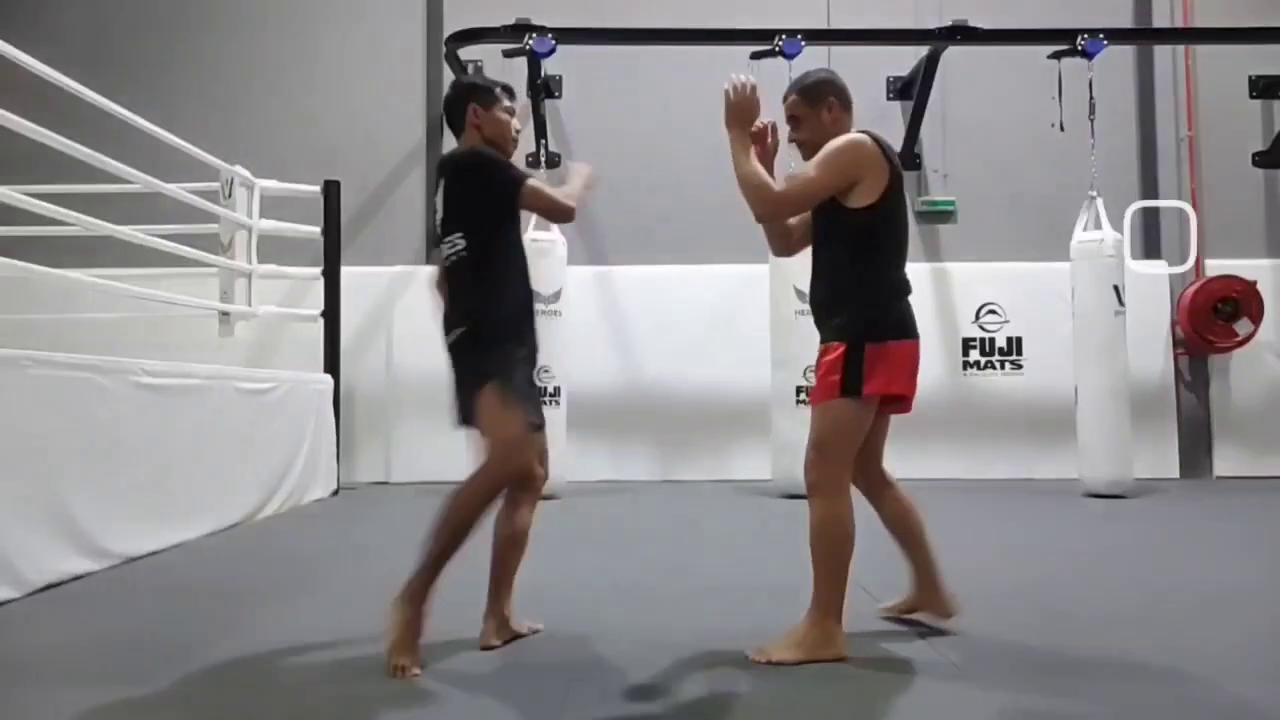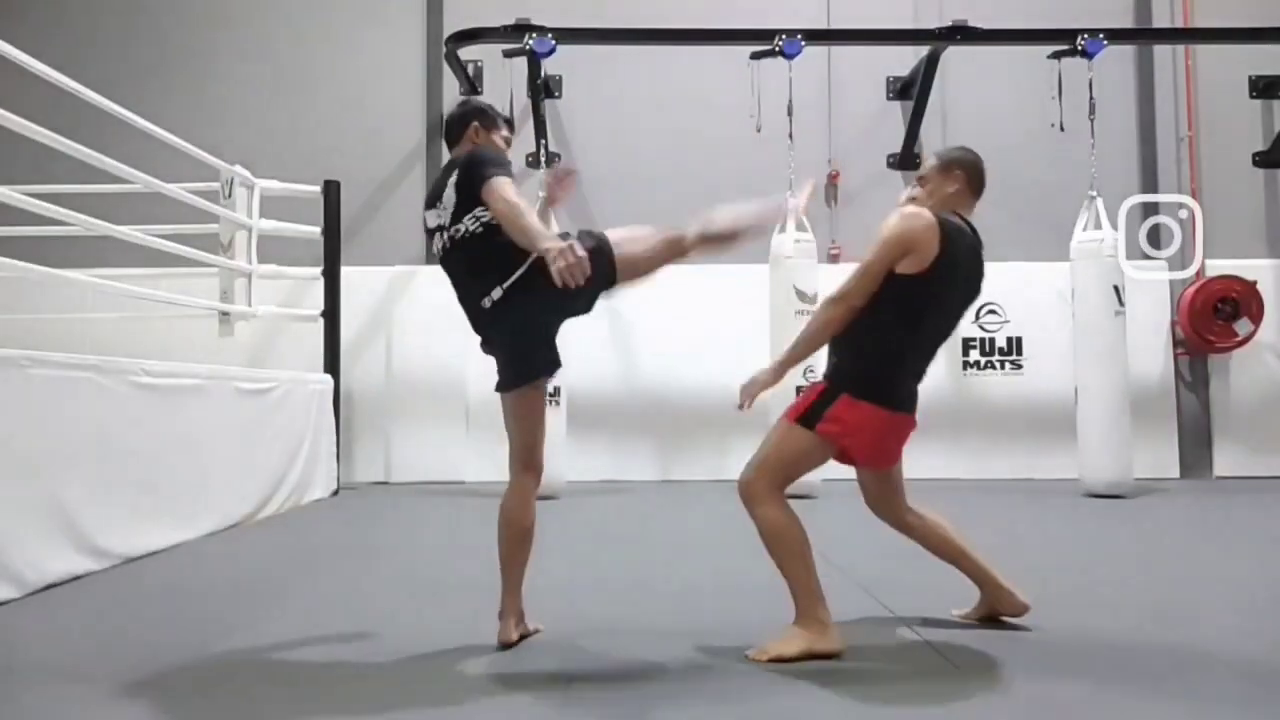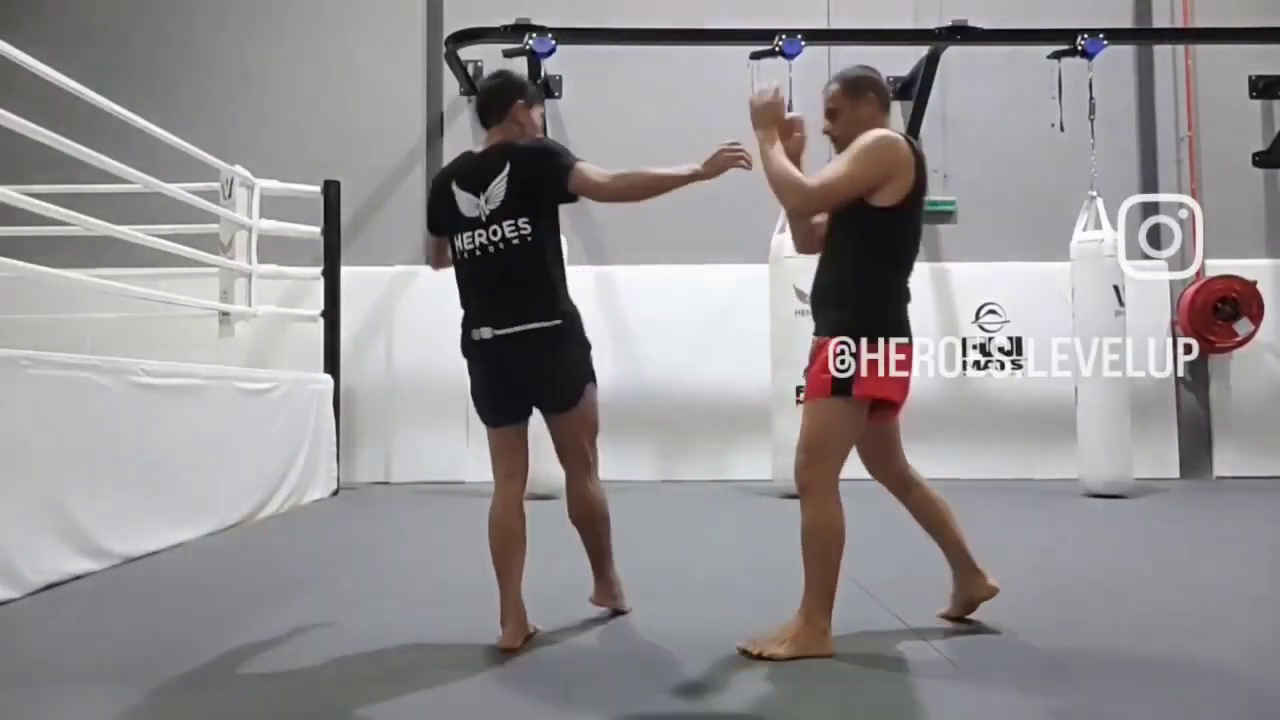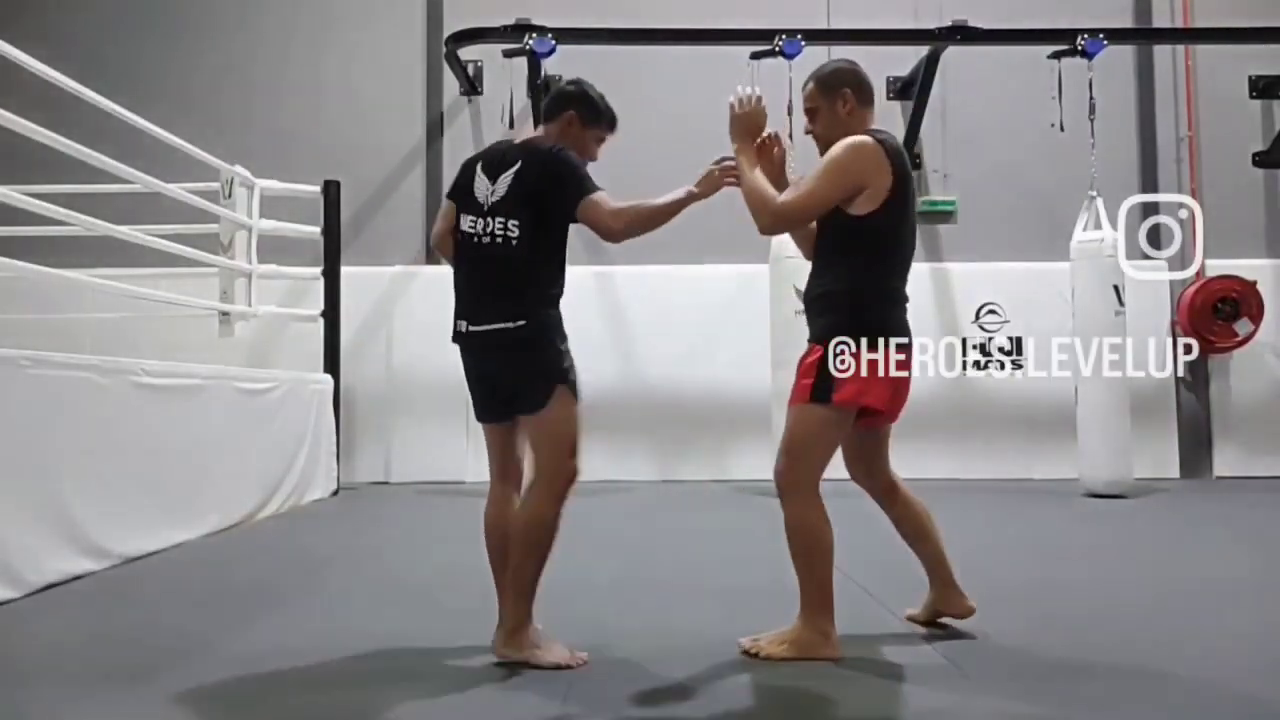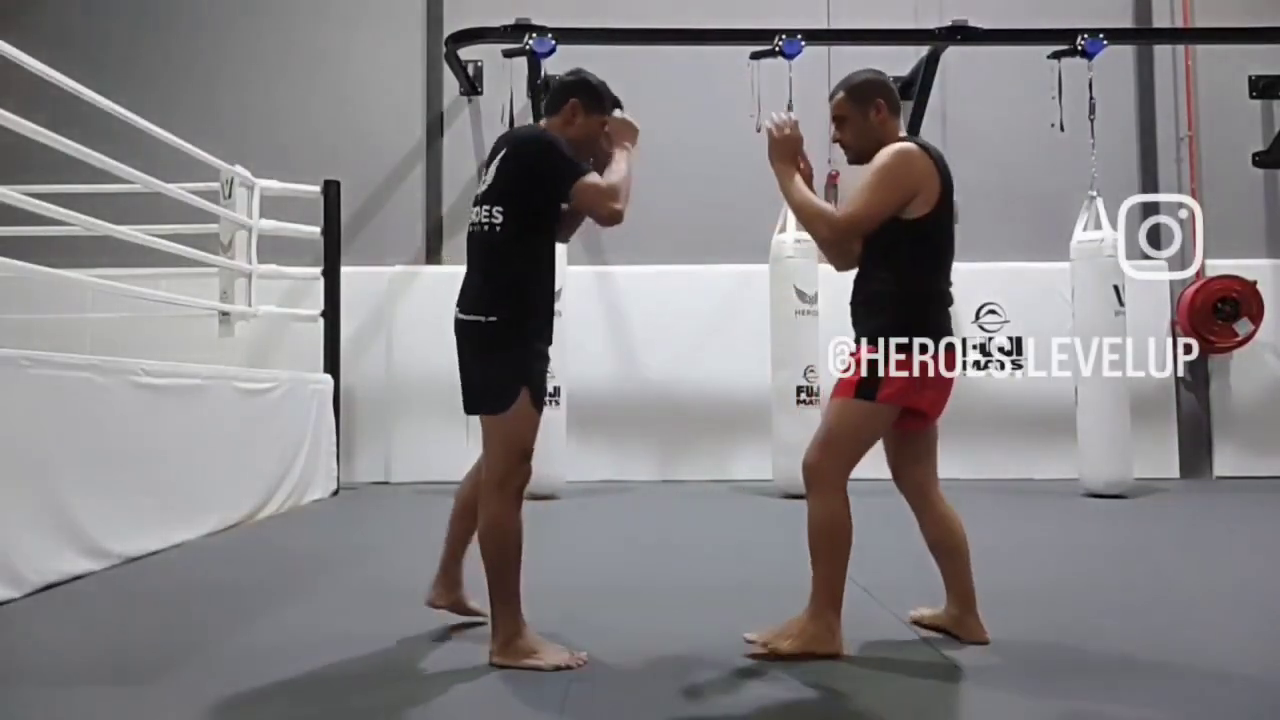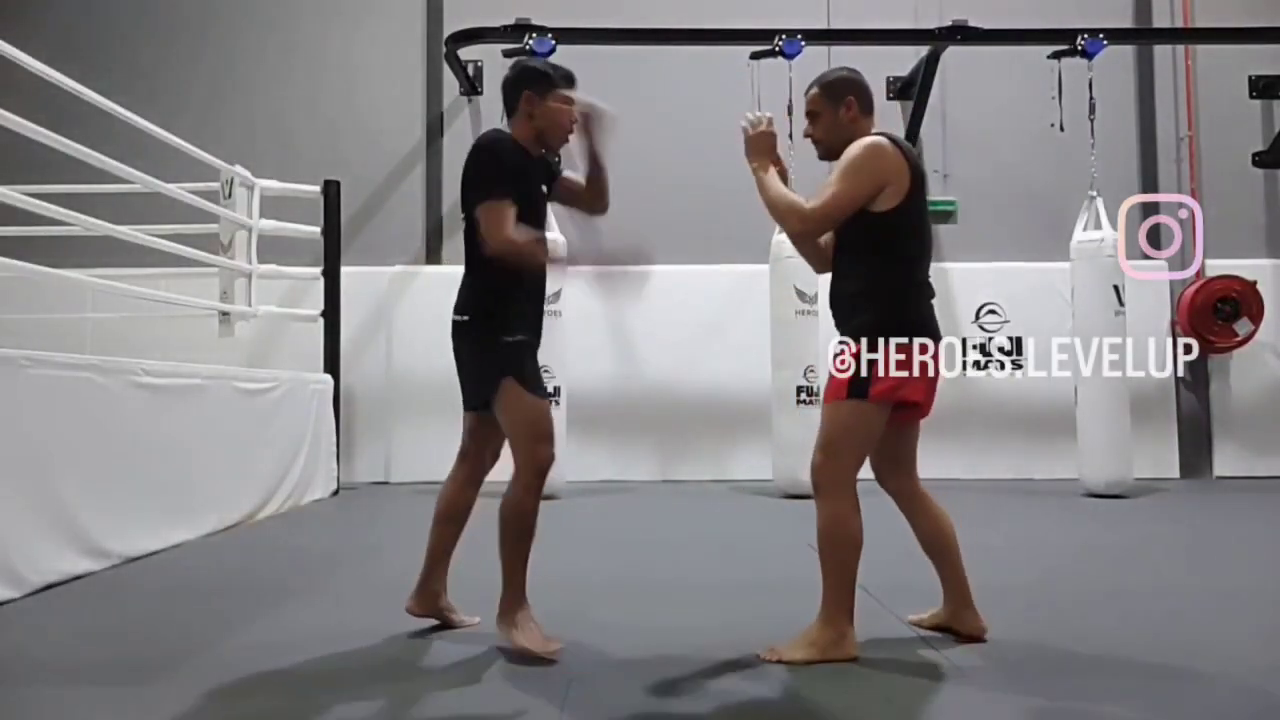
dt=0.4s
person 1, frame 1
left shoulder: (460, 181)
right shoulder: (480, 166)
left elbow: (448, 274)
right elbow: (561, 208)
right wrist: (578, 178)
left hip: (498, 344)
right hip: (489, 336)
left knee: (531, 475)
right knee: (500, 469)
left ankle: (497, 615)
right ankle: (414, 599)
person 1, frame 2
left shoulder: (431, 206)
right shoulder: (482, 163)
right elbow: (505, 206)
left wrist: (539, 209)
right wrist: (549, 247)
left hip: (504, 323)
right hip: (540, 284)
left knee: (524, 471)
right knee: (678, 238)
left ankle: (510, 616)
right ankle: (789, 204)
person 1, frame 3
left shoulder: (448, 180)
right shoulder: (536, 156)
left elbow: (438, 256)
right elbow: (611, 187)
right wrist: (700, 170)
left hip: (485, 344)
right hip: (549, 333)
left knee: (509, 480)
right knee: (581, 468)
left ankle: (513, 619)
right ankle: (606, 585)
person 1, frame 4
left shoulder: (481, 162)
right shoulder: (555, 163)
left elbow: (442, 242)
right elbow: (615, 224)
right wrist: (692, 192)
left hip: (476, 334)
right hip: (526, 334)
left knee: (504, 479)
right knee: (556, 471)
left ankle: (511, 620)
right ankle: (517, 631)
person 1, frame 5
left shoulder: (516, 149)
right shoulder: (540, 146)
left elbow: (556, 222)
right elbow: (610, 208)
left wrist: (606, 157)
right wrist: (622, 148)
left hip: (490, 324)
right hip: (506, 330)
left knee: (497, 465)
right knee: (509, 476)
left ankle: (447, 582)
right ankle: (509, 636)
person 1, frame 6
left shoulder: (535, 159)
right shoulder: (495, 151)
left elbow: (595, 202)
right elbow: (499, 238)
left wrist: (592, 139)
left hip: (513, 332)
right hip: (491, 331)
left knee: (475, 461)
right knee: (537, 452)
left ankle: (429, 593)
right ankle: (514, 608)
person 2, frame 1
left shoulder: (854, 150)
right shoulder: (846, 166)
left elbow: (773, 201)
right elbow: (786, 237)
left wrist: (736, 141)
right wrist: (762, 164)
left hip: (863, 339)
right hip: (877, 336)
left knee: (824, 480)
right knee: (863, 472)
left ankle: (823, 632)
right ankle: (929, 586)
person 2, frame 2
left shoulder: (915, 222)
right shoulder: (967, 251)
left elbow: (845, 301)
left wrist: (777, 367)
left hip: (854, 389)
right hip: (891, 396)
left knee: (758, 485)
right knee: (894, 509)
left ankle: (814, 626)
right ankle: (998, 592)
person 2, frame 3
left shoulder: (885, 147)
right shoulder: (873, 164)
left elbow: (801, 199)
right elbow: (809, 237)
left wrist: (767, 138)
right wrist: (790, 156)
left hip: (857, 339)
right hip: (870, 339)
left knee: (815, 475)
right knee: (891, 469)
left ankle: (813, 627)
right ankle: (969, 577)
person 2, frame 4
left shoulder: (858, 153)
right shoulder: (877, 161)
left elbow: (770, 220)
right elbow: (817, 244)
left wrist: (742, 147)
right wrist: (777, 176)
left hip: (850, 346)
right hip: (878, 344)
left knee: (795, 478)
right knee: (875, 475)
left ankle: (815, 630)
right ankle: (946, 592)
person 2, frame 5
left shoulder: (905, 159)
right shoulder: (894, 172)
left elbow: (832, 229)
right elbow: (843, 253)
left wrist: (782, 170)
right wrist: (805, 186)
left hip: (899, 346)
right hip: (914, 346)
left knee: (823, 469)
right knee: (918, 483)
left ankle: (821, 623)
right ankle: (963, 612)
person 2, frame 6
left shoulder: (874, 154)
right shoulder: (871, 169)
left elbow: (804, 222)
right elbow: (825, 256)
left wrist: (759, 167)
right wrist: (777, 185)
left hip: (887, 343)
right hip: (901, 343)
left knee: (831, 475)
right knee: (900, 479)
left ankle: (834, 631)
right ankle: (960, 606)
